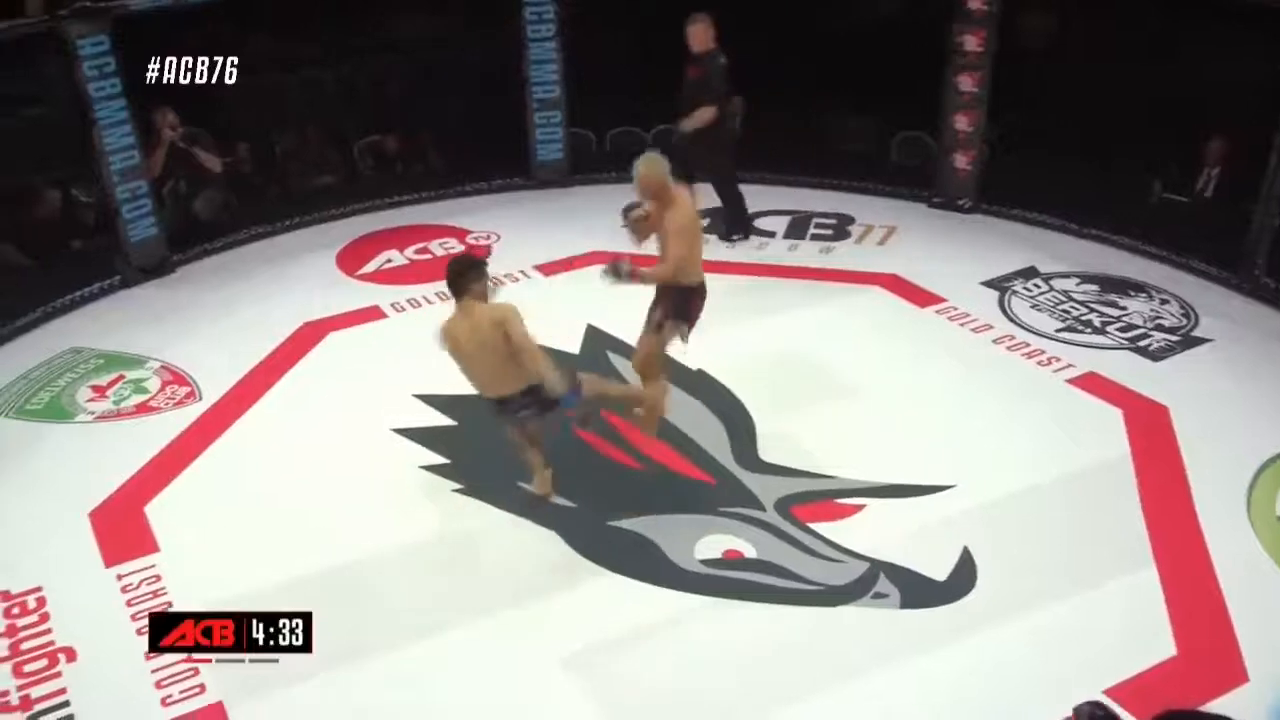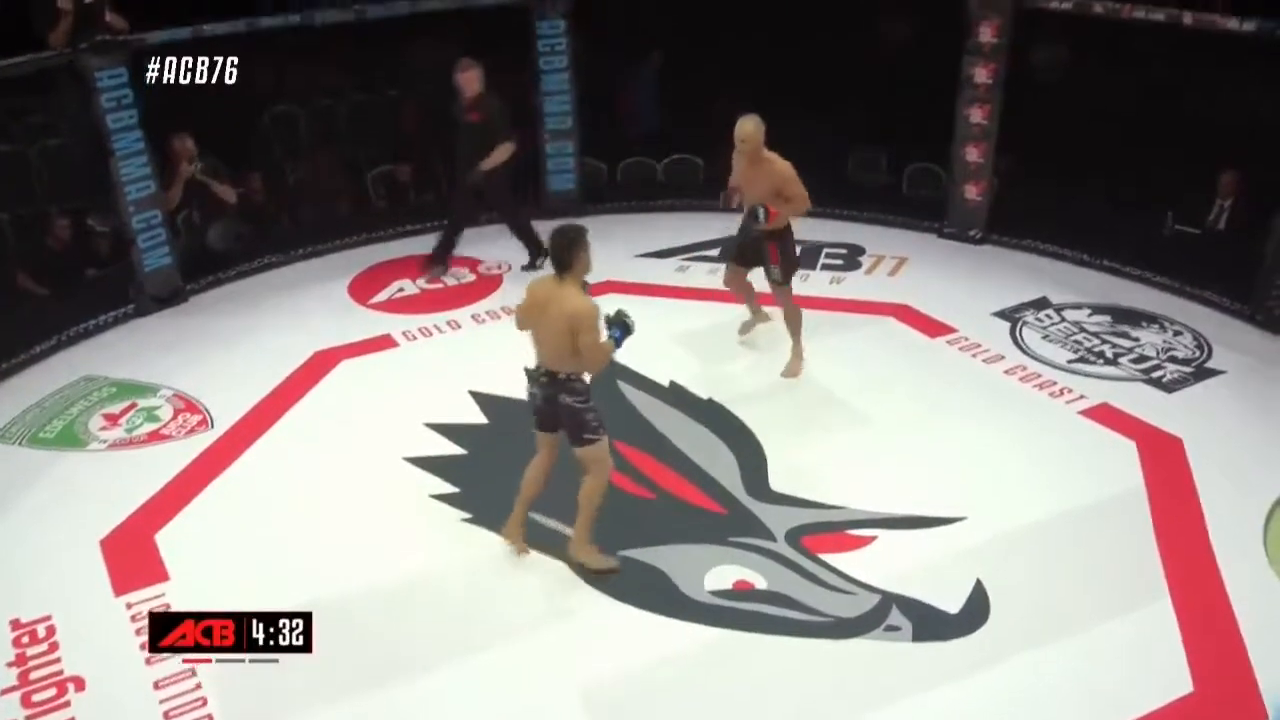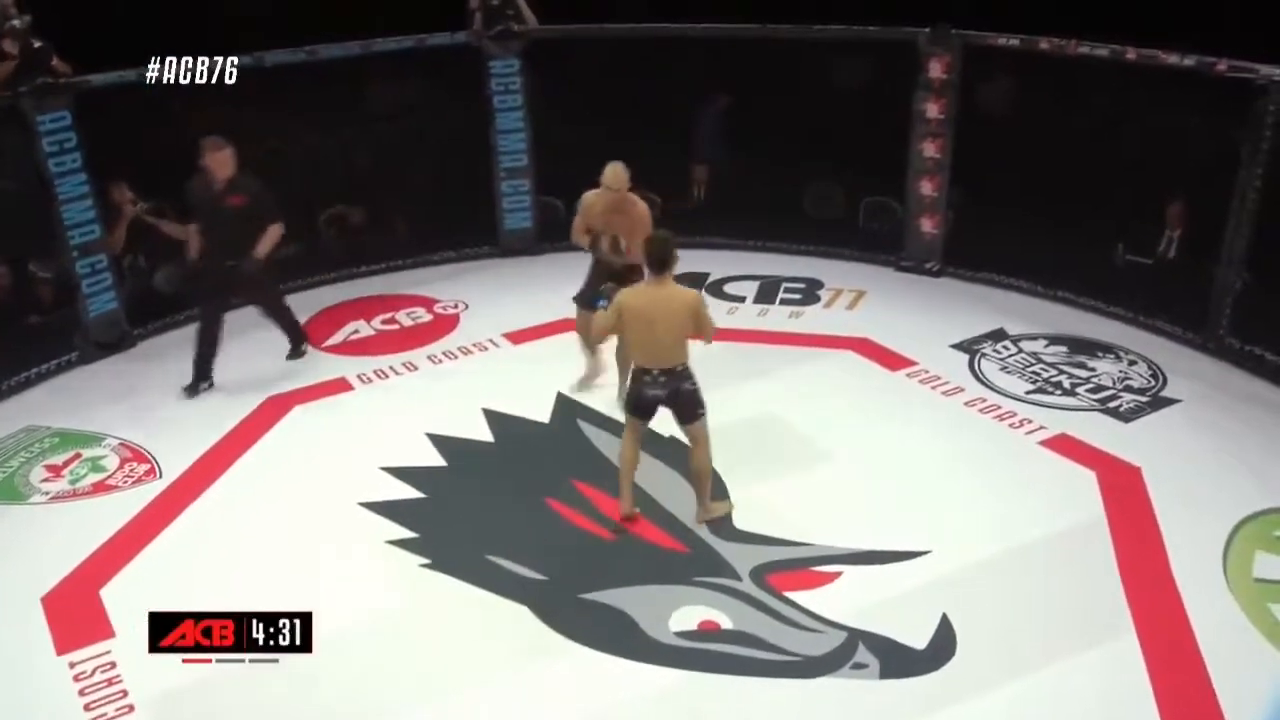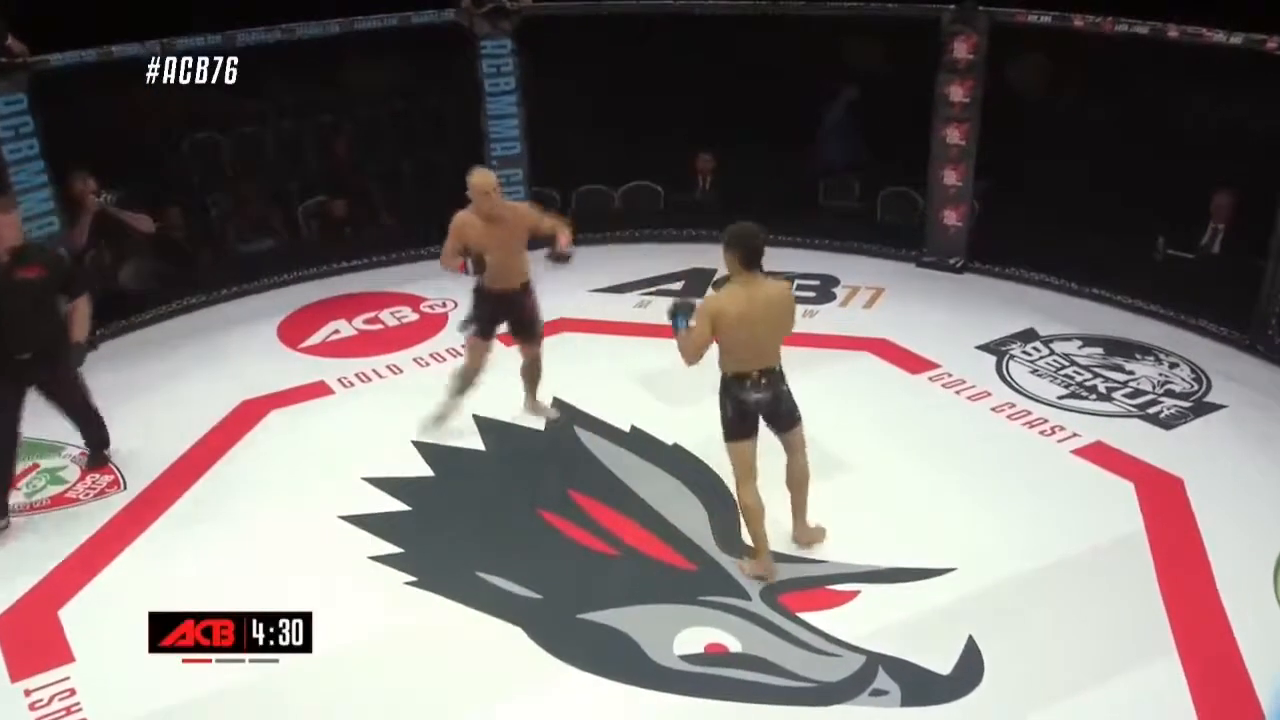
dt=1s
person 1, frame 1
left shoulder: (448, 331)
right shoulder: (500, 314)
right elbow: (530, 352)
right wrist: (563, 392)
left hip: (504, 406)
right hip: (534, 394)
left knee: (521, 432)
right knee: (589, 385)
left ankle: (541, 478)
right ankle: (639, 394)
person 1, frame 2
left shoulder: (537, 288)
right shoulder: (584, 308)
left elbow: (521, 322)
right elbow: (594, 362)
right wrist: (617, 335)
left hip: (540, 383)
right hip: (569, 391)
left knee: (545, 456)
right knee: (600, 467)
left ankle: (515, 527)
right ankle: (582, 546)
person 1, frame 3
left shoulder: (626, 298)
right shoulder: (691, 298)
left elbow: (596, 334)
right elbow: (708, 335)
left wrist: (602, 305)
left hip: (643, 381)
right hip: (679, 380)
left knee: (632, 435)
right knee: (699, 442)
left ankle: (626, 501)
right ankle: (705, 506)
person 1, frame 4
left shoulder: (715, 303)
right shoulder: (783, 291)
left elbow: (691, 355)
left wrist: (681, 323)
left hip: (736, 392)
right hip: (774, 385)
left knee: (746, 478)
right knee: (796, 451)
left ankle: (761, 558)
right ankle: (802, 528)
person 2, frame 1
left shoulder: (714, 66)
right shoulder: (699, 61)
left elbow: (710, 110)
left wrist: (683, 128)
left hip: (713, 135)
right hip: (697, 133)
left knee: (723, 181)
right knee: (681, 175)
left ankle: (740, 227)
person 2, frame 2
left shoulder: (492, 107)
right shoulder: (461, 106)
left elbow: (508, 144)
left wrist: (483, 167)
left hip: (490, 174)
right hip: (467, 174)
left knee: (512, 216)
right knee: (455, 219)
left ankle: (538, 253)
right ankle: (439, 261)
person 2, frame 3
left shoulder: (251, 188)
right shoulder: (197, 189)
left elbow: (276, 226)
right elbow: (194, 225)
left wrist: (256, 257)
right wrist: (194, 257)
left hip: (249, 265)
right hip: (214, 266)
left knee: (272, 307)
right knee: (208, 322)
left ankle: (299, 340)
right ankle: (201, 377)
person 2, frame 4
left shoulder: (44, 259)
left elbow: (78, 299)
left wrist: (77, 343)
left hip: (49, 355)
left knee: (77, 407)
left ankle: (99, 448)
person 3, frame 1
left shoulder: (676, 218)
right shoulder: (674, 193)
left elbow: (671, 271)
right elbow: (642, 235)
left wrist: (632, 273)
right wrist: (638, 218)
left hip: (683, 295)
right hip: (677, 287)
left knee: (645, 360)
right knee: (650, 352)
left ankle: (654, 409)
right ankle: (655, 394)
person 3, frame 2
left shoulder: (780, 169)
right shoulder: (738, 156)
left elbow: (804, 204)
left wrist: (772, 212)
right wrist: (733, 193)
left hip: (775, 236)
right hip: (750, 227)
left knee: (781, 296)
right knee: (732, 280)
left ankle: (797, 351)
right ankle: (757, 314)
person 3, frame 3
left shoulder: (640, 210)
right shoulder: (589, 201)
left elbow: (642, 254)
right elbow: (576, 234)
left wrist: (625, 250)
right wrist: (592, 243)
left hip: (629, 271)
right hip: (601, 267)
right knee: (582, 325)
left ankle: (623, 384)
right ankle: (593, 365)
person 3, frame 4
left shoulder: (522, 212)
right shoulder: (463, 221)
left elbow: (560, 227)
right elbow: (446, 260)
left wrist: (562, 246)
right wrist: (464, 264)
left hip: (521, 292)
right hip: (487, 295)
left knee: (533, 355)
right knee: (474, 363)
left ankle: (531, 400)
right ankle: (451, 403)
